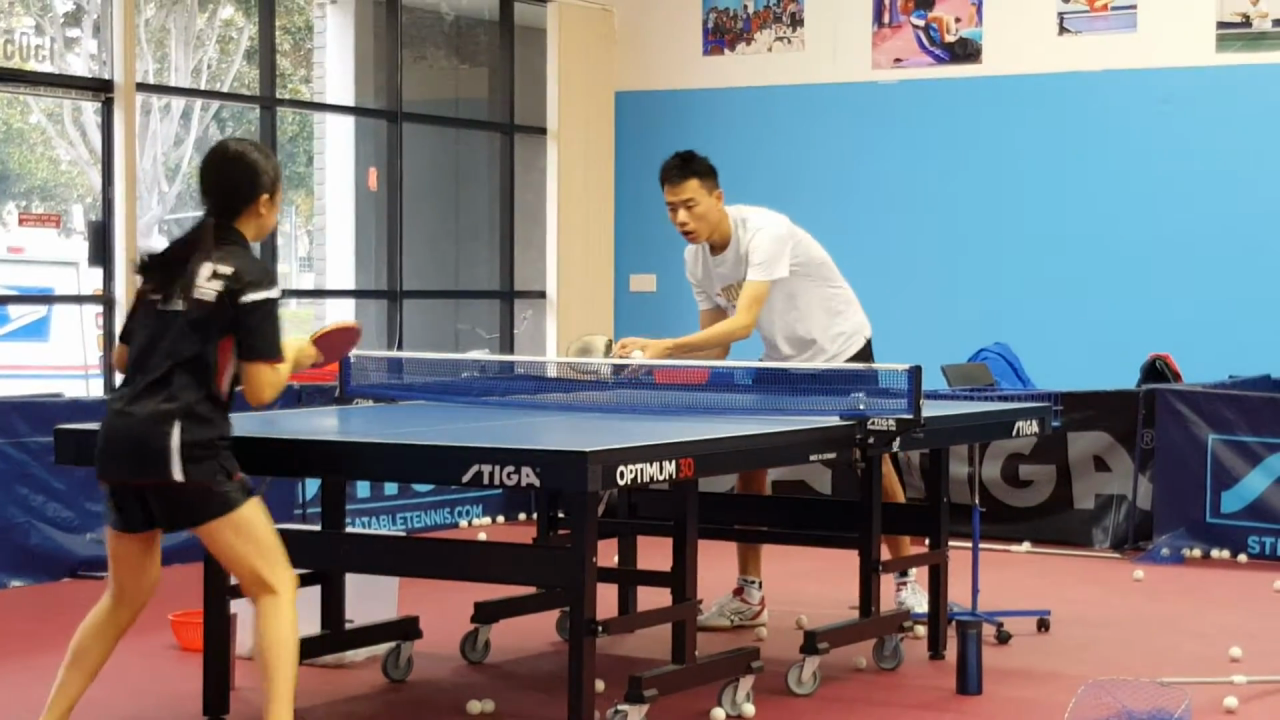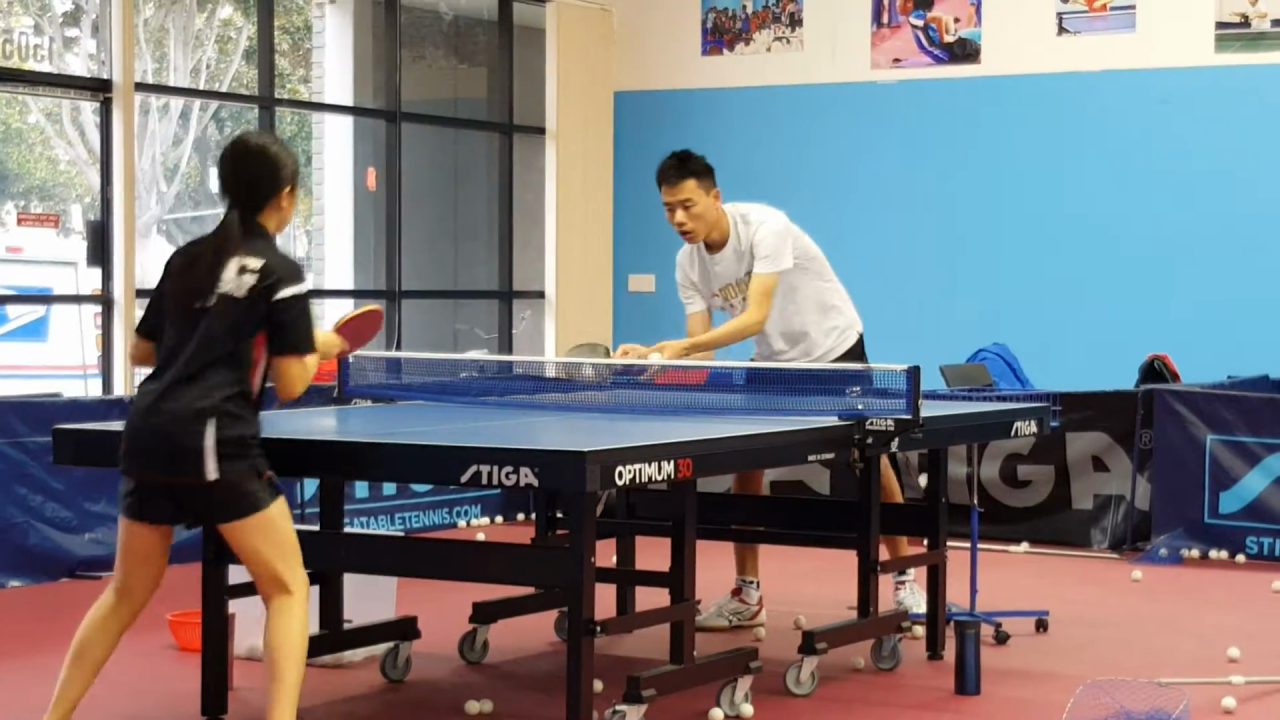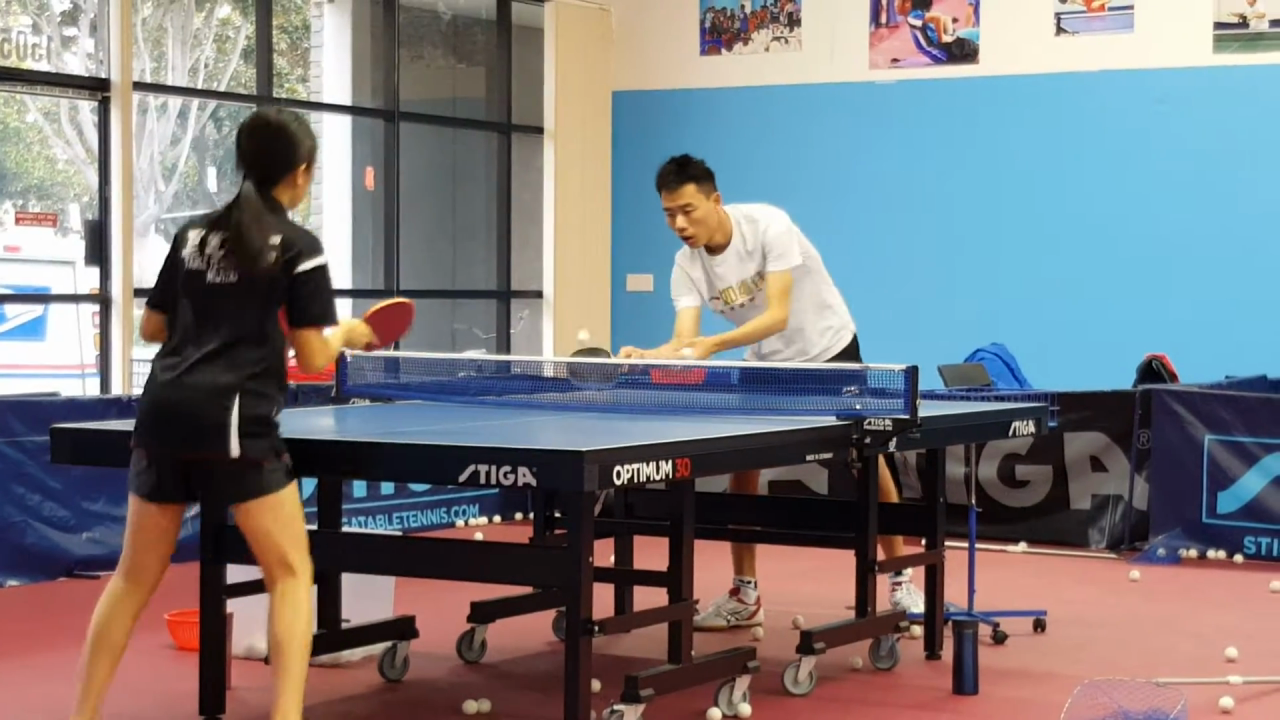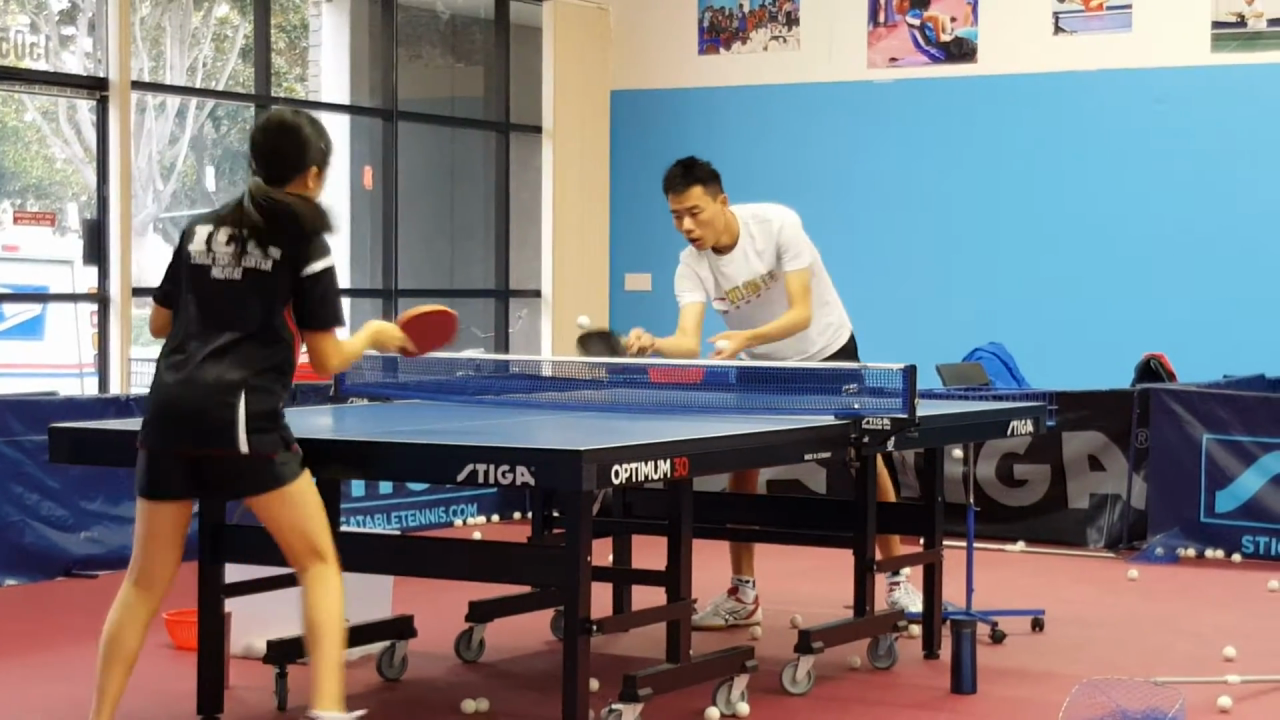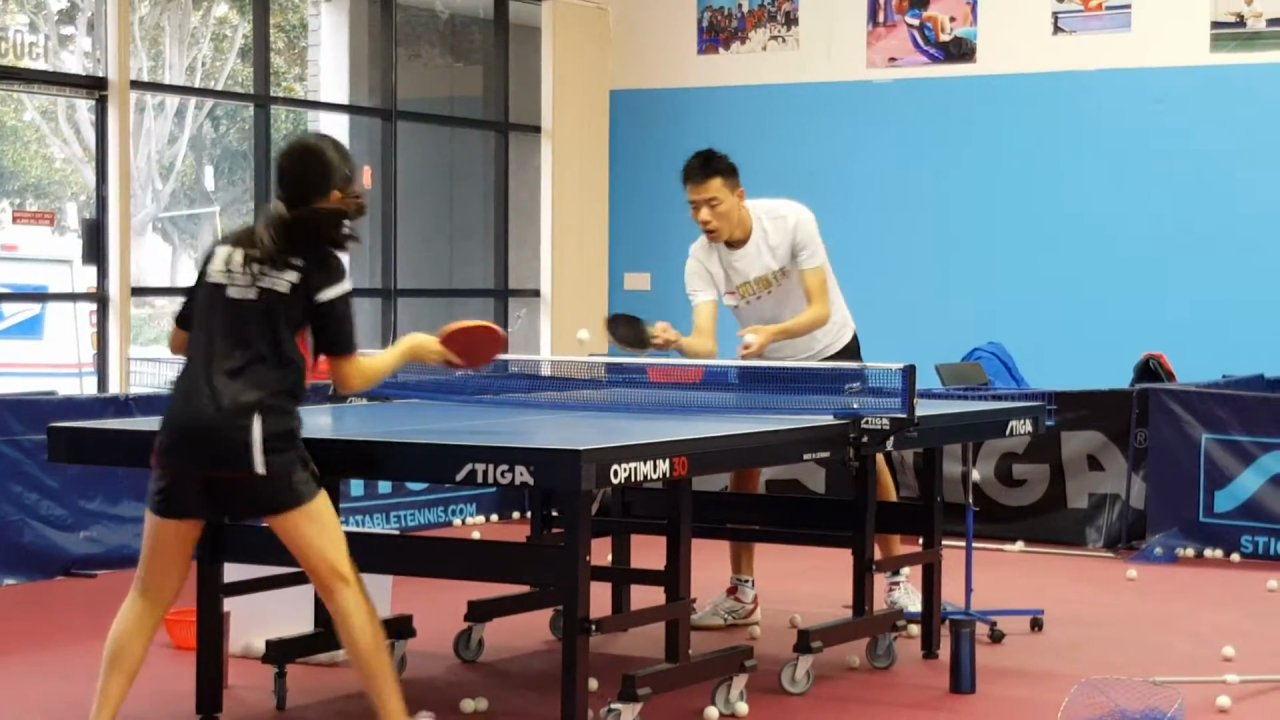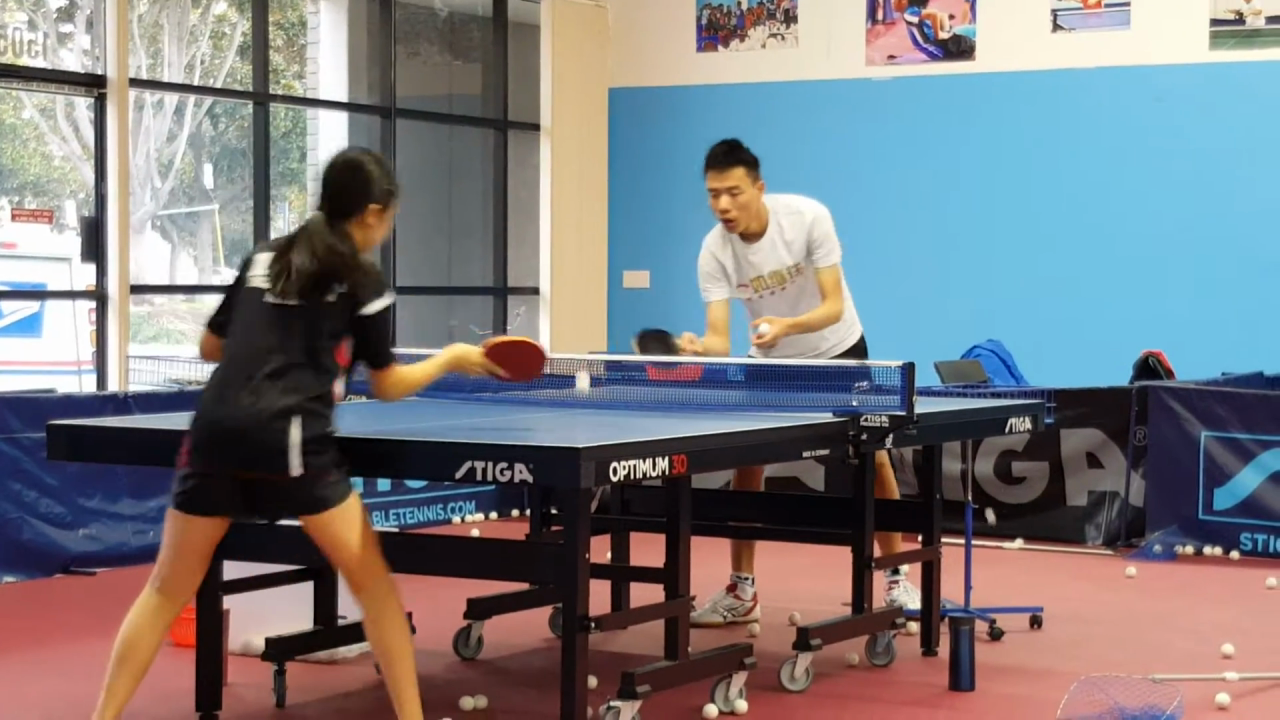
dt=0.1s
person 1, frame 1
left shoulder: (165, 264)
right shoulder: (251, 276)
left elbow: (123, 360)
right elbow: (259, 390)
right wrist: (293, 359)
left hip: (121, 442)
right hip: (185, 447)
left knee: (125, 598)
right knee: (275, 587)
person 1, frame 2
left shoulder: (185, 259)
right shoulder: (278, 270)
left elbow: (142, 352)
right elbow: (290, 384)
right wrist: (319, 349)
left hip: (148, 437)
right hip: (215, 445)
left knee: (129, 590)
right knee: (289, 587)
person 1, frame 3
left shoulder: (194, 232)
right shoulder: (297, 245)
left elbow: (151, 327)
right elbow: (313, 360)
right wrist: (348, 334)
left hip: (162, 413)
right hip: (234, 423)
left knee: (136, 575)
right knee: (291, 575)
person 1, frame 4
left shoulder: (201, 229)
right shoulder: (303, 244)
left elbow: (159, 323)
right elbow: (325, 359)
right wrist: (375, 337)
left hip: (170, 411)
right hip: (241, 417)
left knee: (147, 580)
right knee: (318, 560)
person 1, frame 5
left shoulder: (223, 250)
right shoulder: (323, 267)
left elbow: (180, 341)
right elbow: (349, 380)
right wrist: (409, 349)
left hip: (185, 431)
right hip: (259, 437)
left knee: (152, 590)
right knee: (340, 582)
person 1, frame 6
left shoulder: (263, 257)
right shoulder: (360, 282)
left elbow: (209, 346)
right elbow: (388, 385)
right wrist: (458, 357)
left hip: (215, 432)
right hip: (286, 440)
left knee: (168, 590)
right knee: (372, 581)
person 2, frame 1
left shoulder: (766, 231)
right shoulder: (696, 259)
left elbow: (743, 323)
right elbow: (717, 345)
left wrist: (665, 345)
right wrist: (652, 350)
left hip: (841, 351)
right hip: (783, 363)
left knee: (875, 465)
right knee: (749, 465)
left ankle: (906, 580)
right ankle: (749, 593)
person 2, frame 2
left shoulder: (764, 225)
right shoulder: (689, 261)
left elbow: (757, 319)
right elbow: (697, 345)
left wrist: (682, 347)
right wrist: (649, 353)
left hip: (836, 349)
right hip: (775, 364)
right knee: (747, 466)
left ankle: (903, 579)
right ankle: (747, 594)
person 2, frame 3
left shoulder: (770, 225)
right shoulder: (687, 265)
left elbow: (777, 315)
right elbow: (684, 342)
left wrist: (709, 344)
right wrist: (648, 355)
left hip: (829, 350)
right hip: (768, 364)
right knee: (742, 466)
left ankle: (900, 579)
right ankle: (745, 594)
person 2, frame 4
left shoulder: (778, 222)
right shoulder: (691, 265)
left elbow: (802, 312)
right elbow: (687, 342)
left wrist: (748, 338)
right wrist: (655, 344)
left hip: (827, 349)
right hip: (764, 366)
right knee: (742, 466)
left ankle: (897, 579)
right ankle: (743, 593)
person 2, frame 5
left shoulder: (792, 219)
right shoulder: (702, 259)
left elbow: (821, 310)
right elbow: (705, 342)
left wrist: (771, 332)
right wrist: (675, 339)
left hip: (830, 350)
right hip: (768, 366)
left knee: (867, 459)
right knee: (742, 466)
left ankle: (896, 579)
right ankle: (742, 592)
person 2, frame 6
left shoulder: (808, 216)
right shoulder: (714, 251)
left elbow: (836, 306)
right elbow: (719, 335)
left wrist: (786, 326)
right wrist: (698, 347)
left hip: (837, 349)
right hip: (771, 363)
left knee: (873, 459)
right knee: (746, 463)
left ankle: (895, 577)
right ankle: (741, 590)
